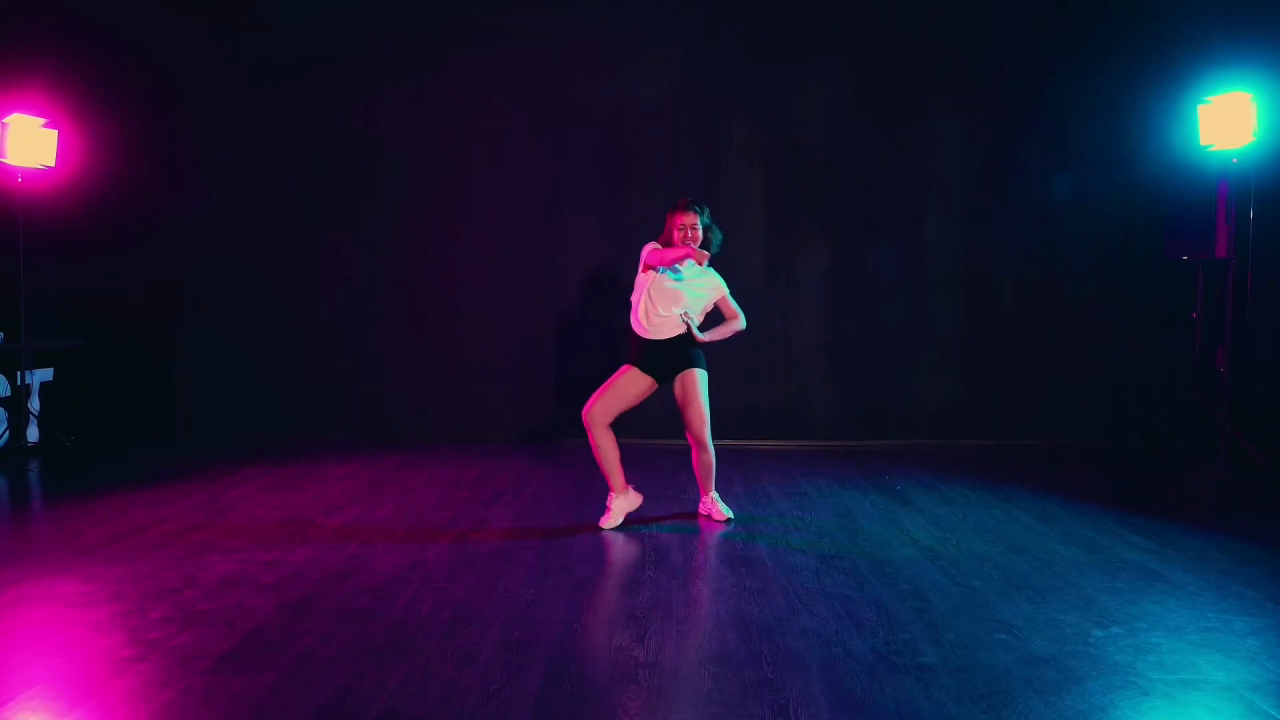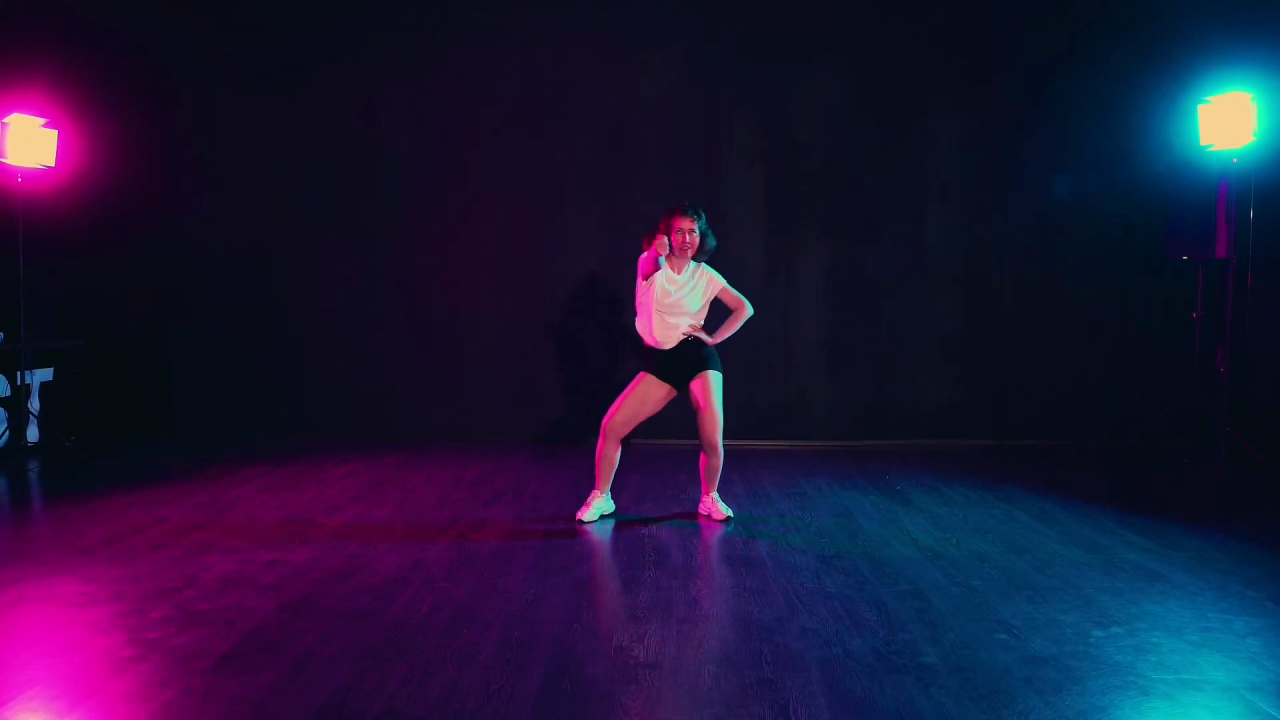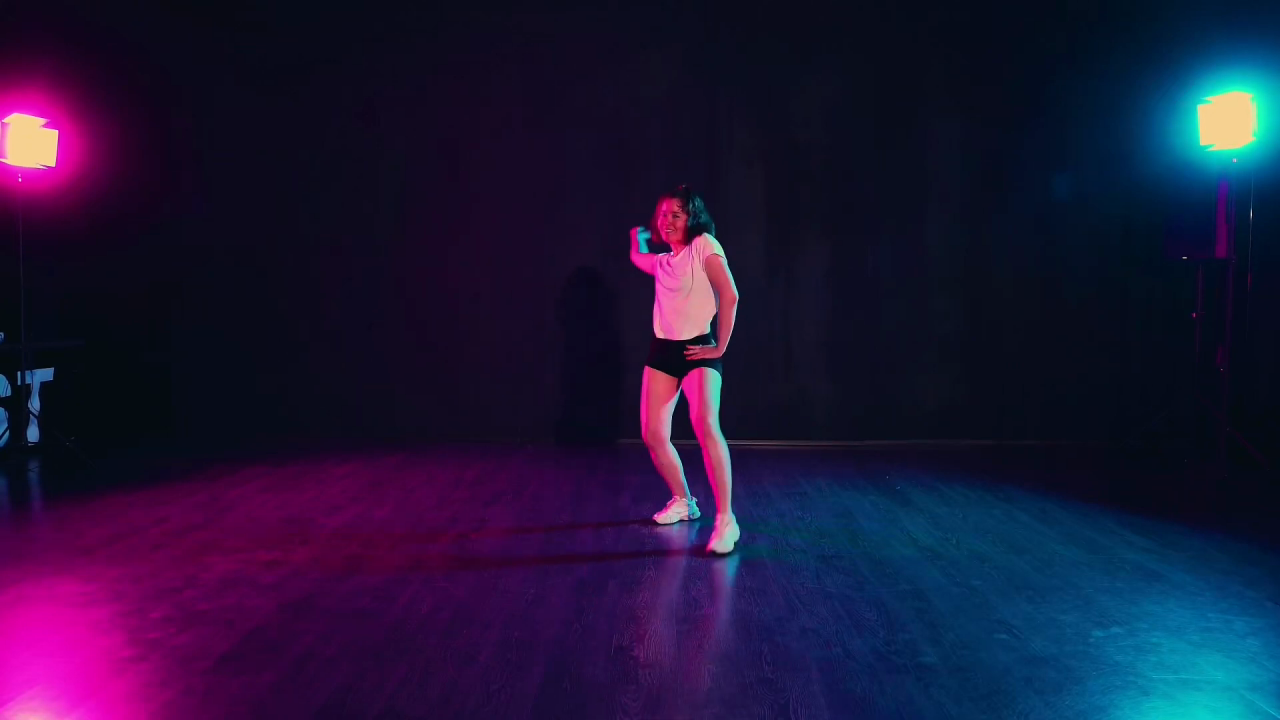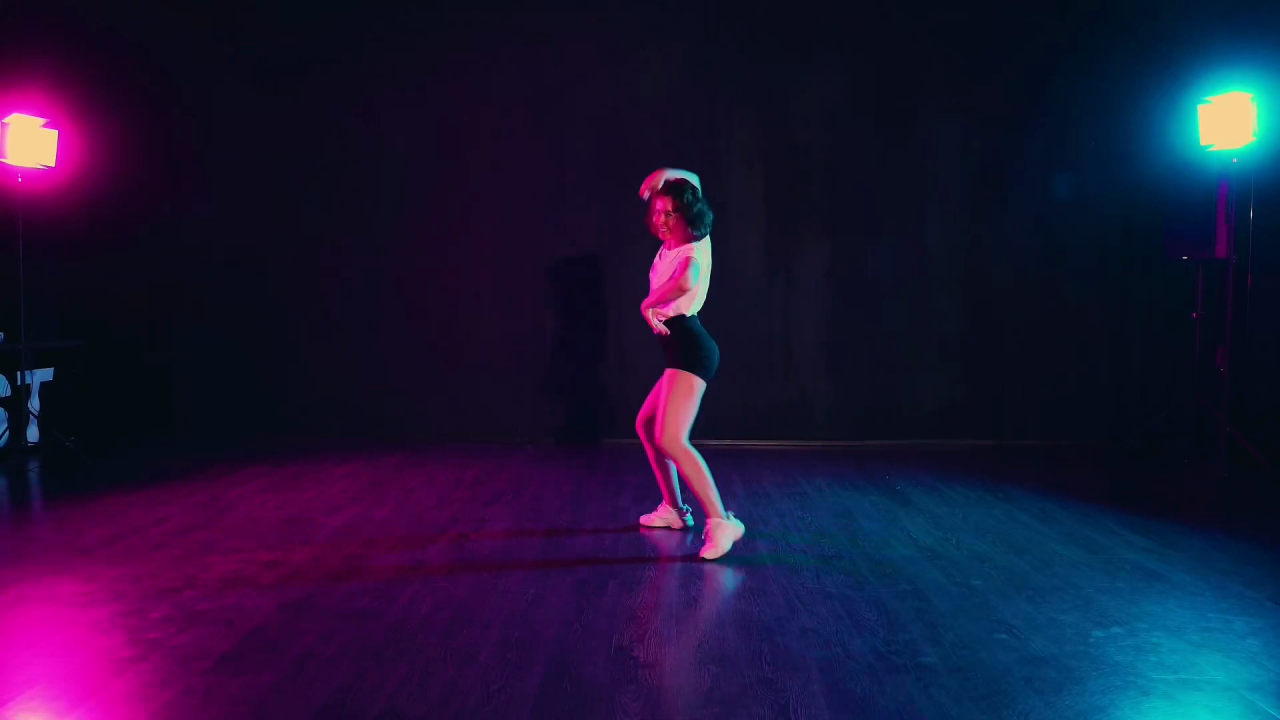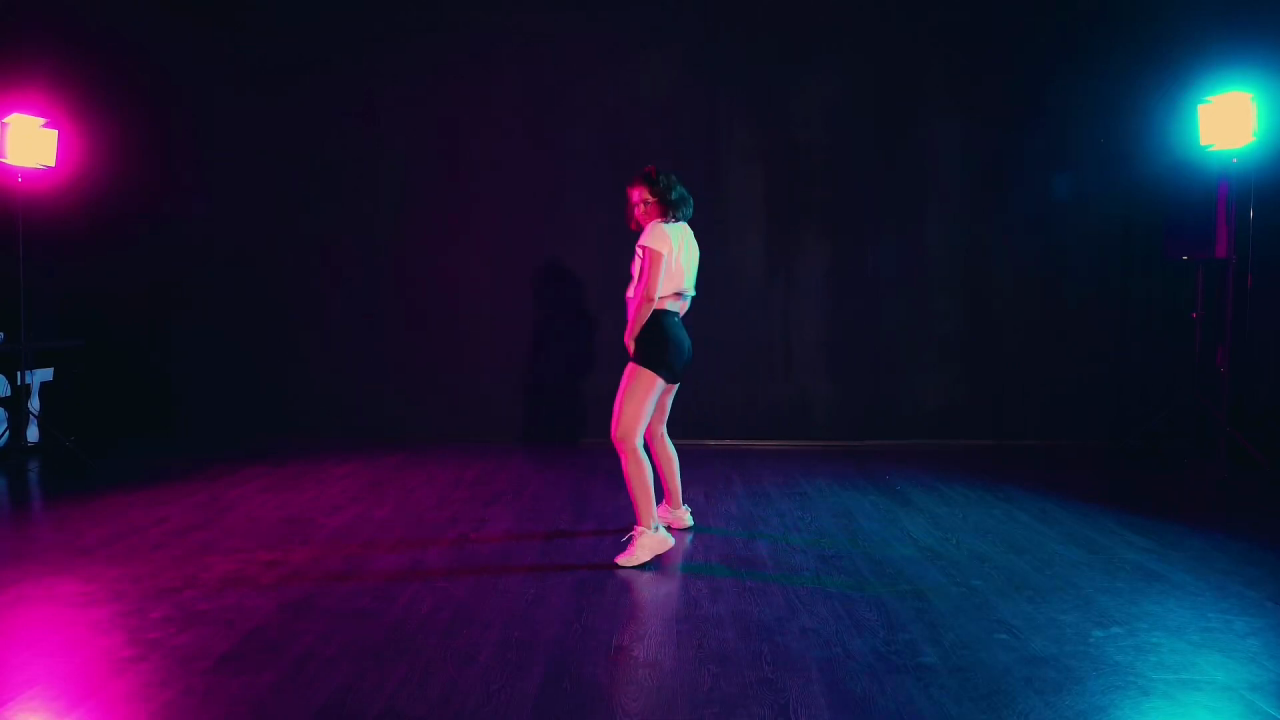
dt=0.5s
person 1, frame 1
left shoulder: (709, 278)
right shoulder: (653, 252)
left elbow: (738, 320)
right elbow: (659, 261)
left wrist: (703, 336)
right wrist: (686, 253)
left hip: (684, 353)
right hip: (645, 355)
left knee: (700, 438)
right knee: (592, 415)
left ankle: (709, 498)
right ankle: (621, 494)
person 1, frame 2
left shoulder: (705, 275)
right shoulder: (651, 265)
left elbow: (744, 309)
right elbow: (652, 262)
left wrist: (715, 337)
right wrist: (658, 249)
left hip: (697, 357)
right hip: (658, 361)
left knee: (711, 438)
right knee: (610, 427)
left ankle: (709, 498)
right ankle: (600, 497)
person 1, frame 3
left shoulder: (705, 245)
right shoulder: (663, 262)
left elbow: (729, 296)
right elbow: (639, 258)
left wrist: (720, 346)
right wrist: (638, 236)
left hip: (699, 354)
right hip: (662, 353)
left knee: (704, 425)
right knee: (653, 435)
left ankle: (725, 519)
right ankle: (682, 501)
person 1, frame 4
left shoulder: (690, 249)
right shoulder: (687, 243)
left elbow: (682, 284)
right elbow: (690, 183)
left wrist: (649, 304)
right wrist: (665, 176)
left hip: (690, 350)
right hip: (684, 350)
left knee: (671, 438)
right knee: (646, 424)
left ankle: (721, 520)
right ankle: (673, 508)
person 1, frame 5
left shoulder: (657, 232)
right shoulder: (684, 234)
left elbow: (648, 294)
left wrist: (630, 333)
left hip: (655, 339)
right hip: (677, 341)
left knee: (625, 435)
right knee: (653, 431)
left ankle: (648, 533)
right ankle: (675, 509)
